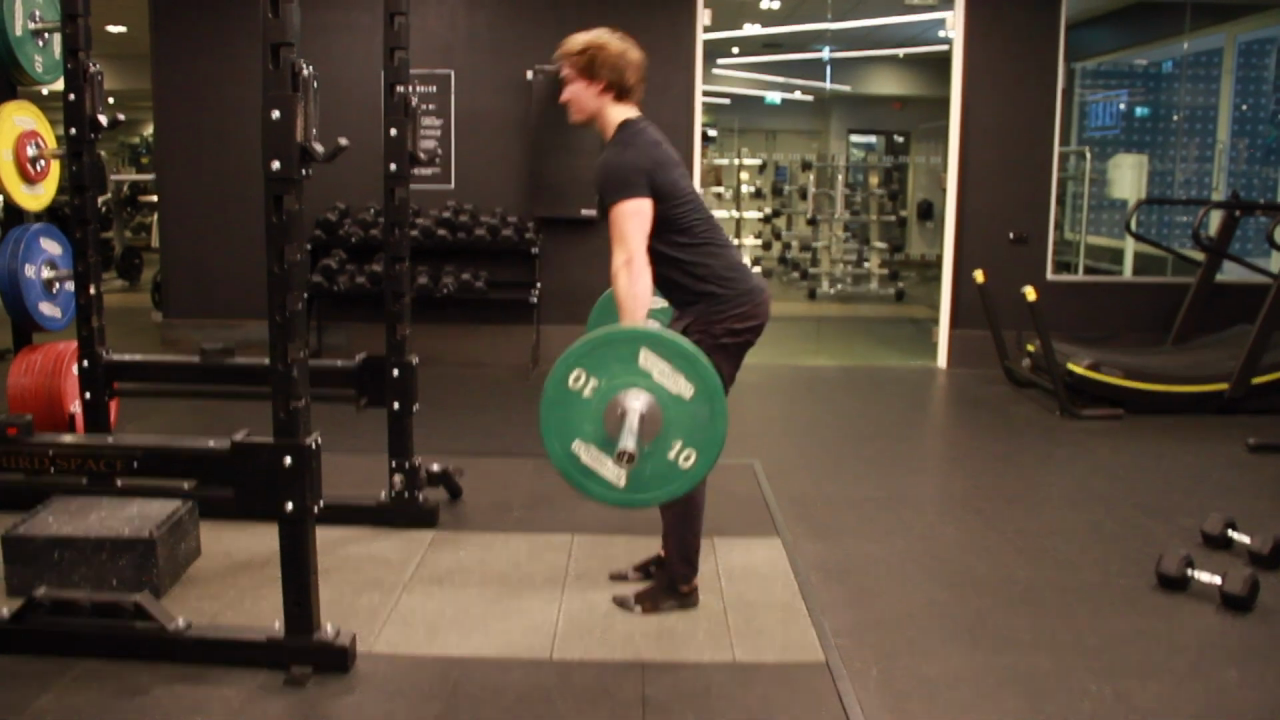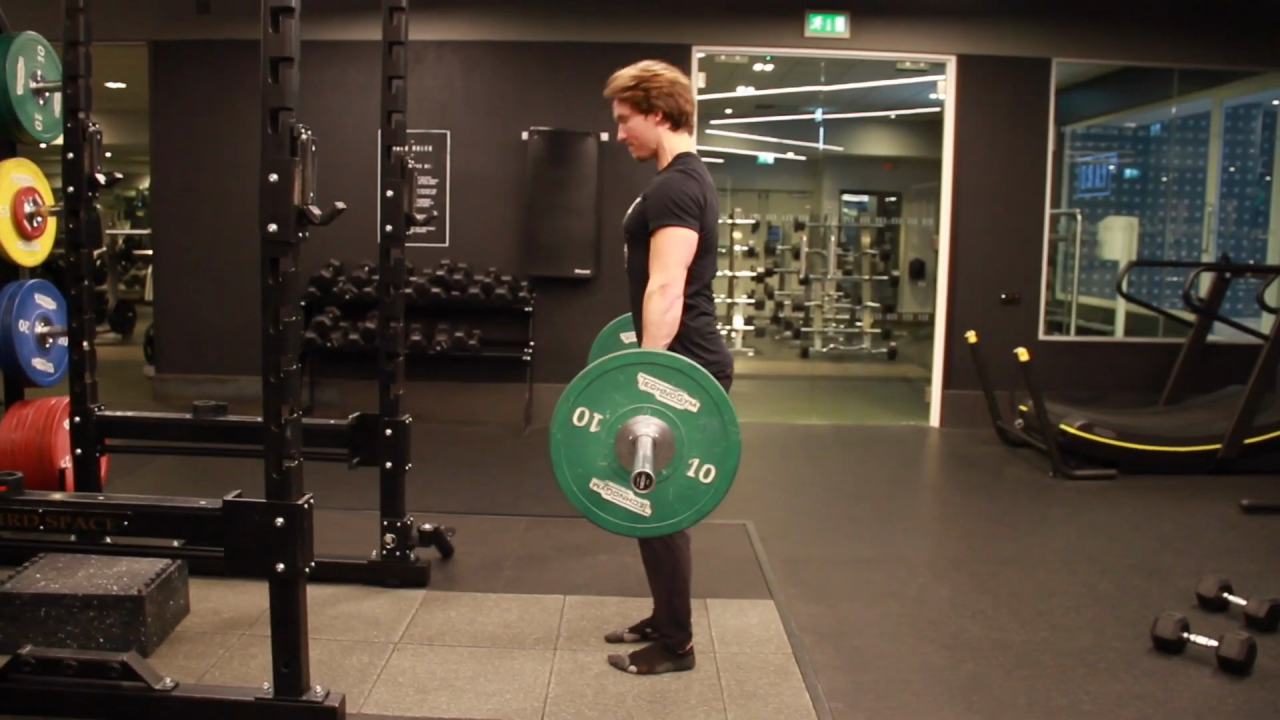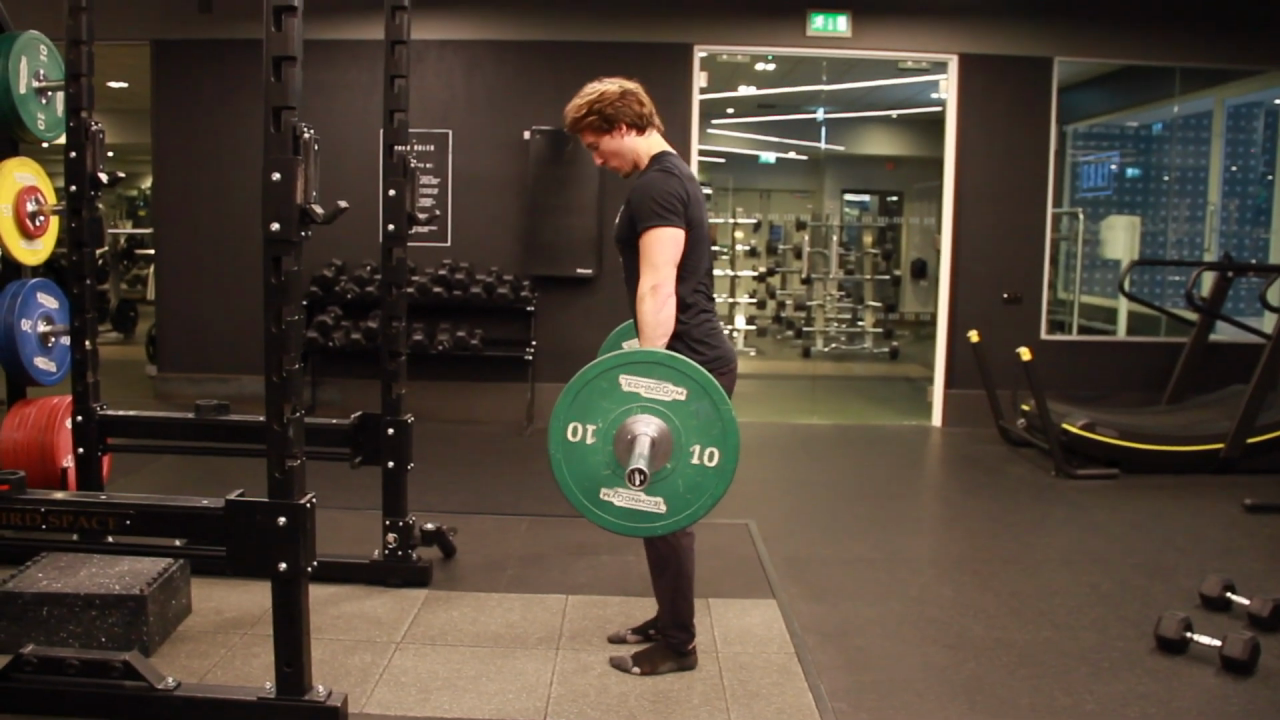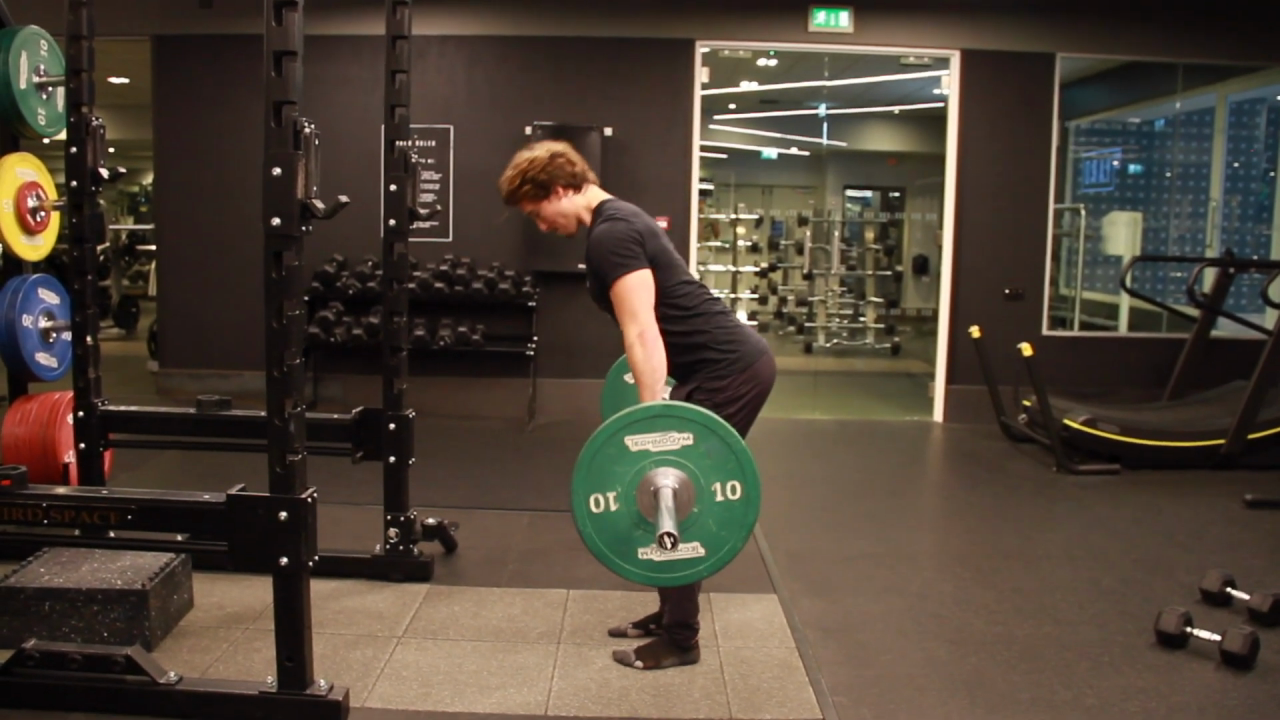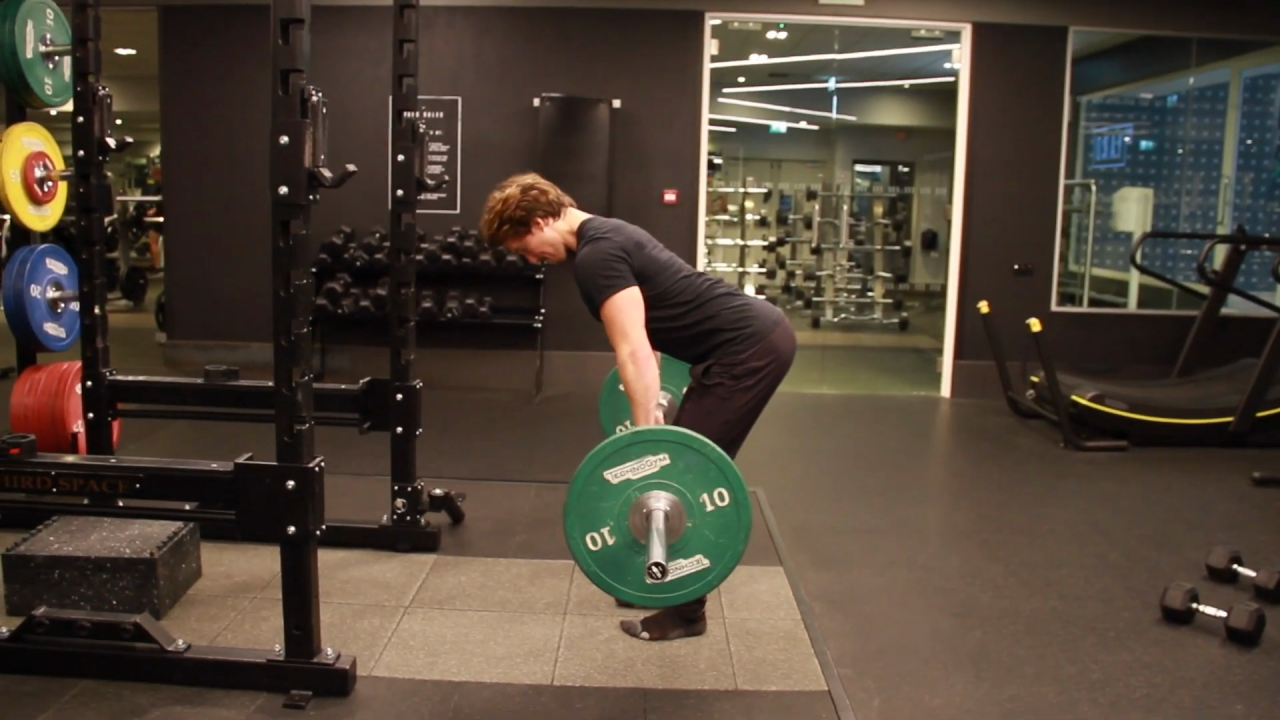
dt=1s
person 1, frame 1
left shoulder: (623, 159)
right shoulder: (639, 143)
left elbow: (630, 262)
right wrist: (639, 332)
left hip: (721, 310)
right hip: (722, 300)
left ankle: (680, 584)
right ankle: (673, 556)
person 1, frame 2
left shoulder: (674, 186)
right shoulder: (682, 180)
left elbow: (666, 288)
left hip: (683, 369)
right hip: (684, 362)
left ankle: (674, 643)
right ankle: (667, 620)
person 1, frame 3
left shoulder: (655, 185)
right shoulder: (671, 176)
left elbow: (659, 288)
left hip: (688, 369)
right hip: (695, 361)
left ankle: (676, 643)
right ankle: (670, 621)
person 1, frame 4
left shoulder: (609, 236)
right shoulder: (619, 220)
left elbow: (643, 333)
right wrist: (656, 405)
left hip: (729, 371)
right hip: (733, 362)
left ankle: (679, 639)
right ankle: (671, 614)
person 1, frame 5
left shoulder: (595, 257)
right shoulder: (607, 235)
left elbow: (633, 351)
right elbow: (645, 335)
right wrist: (654, 407)
left hip: (749, 348)
right hip: (758, 334)
left ankle: (685, 611)
